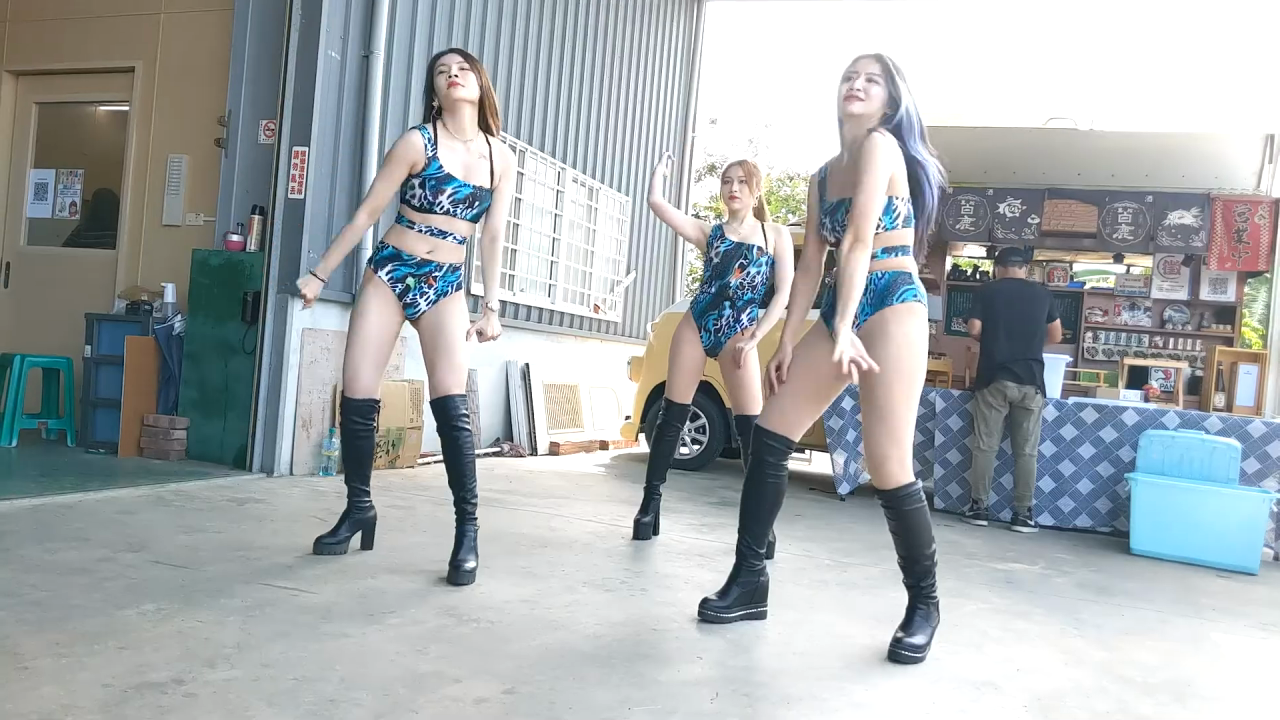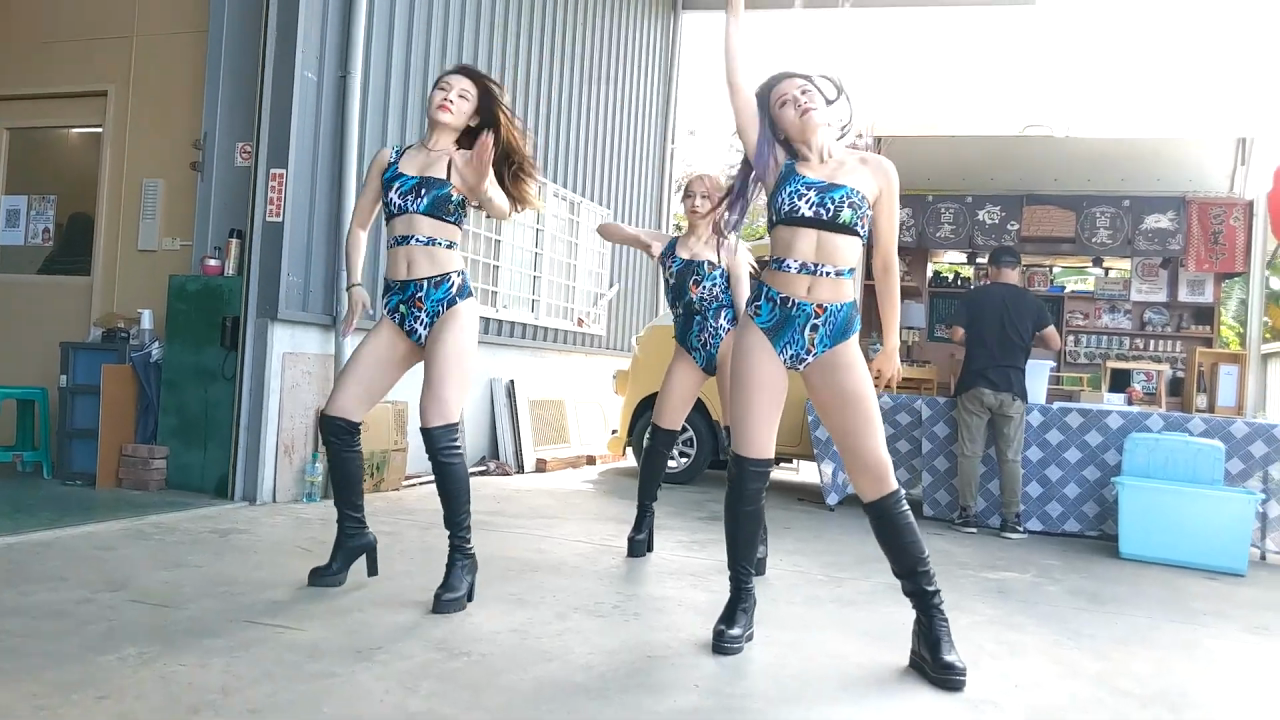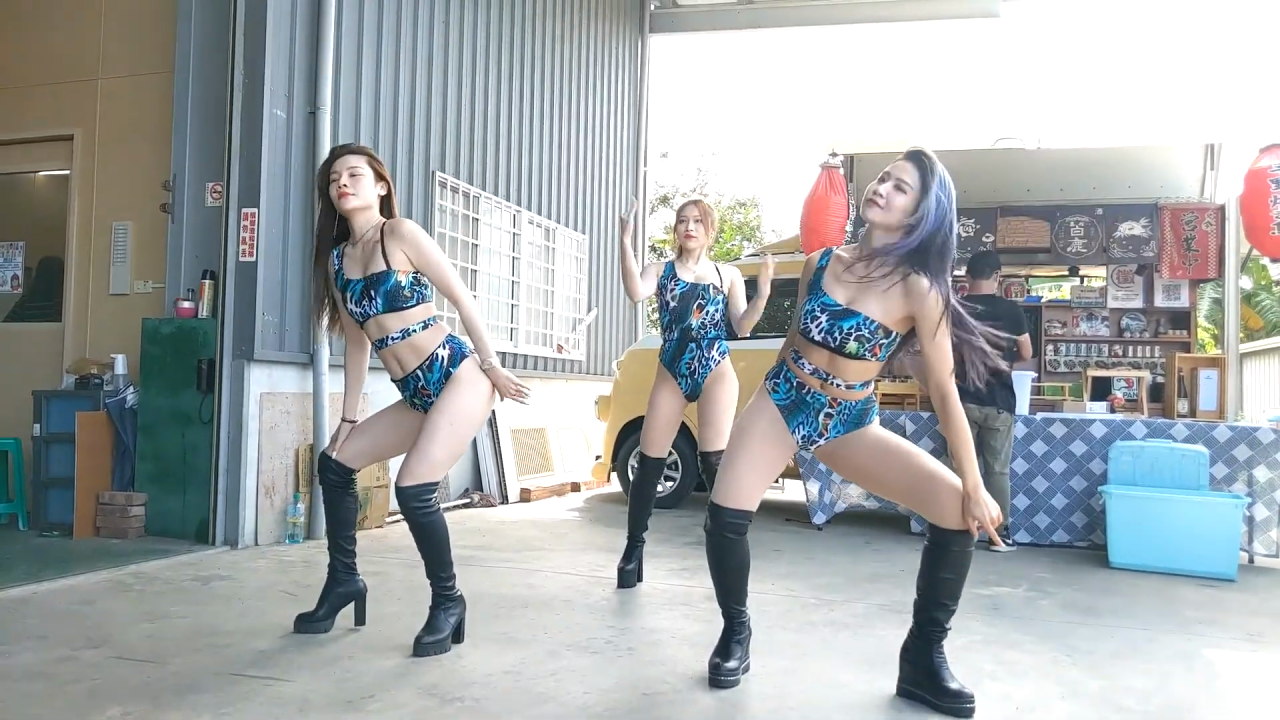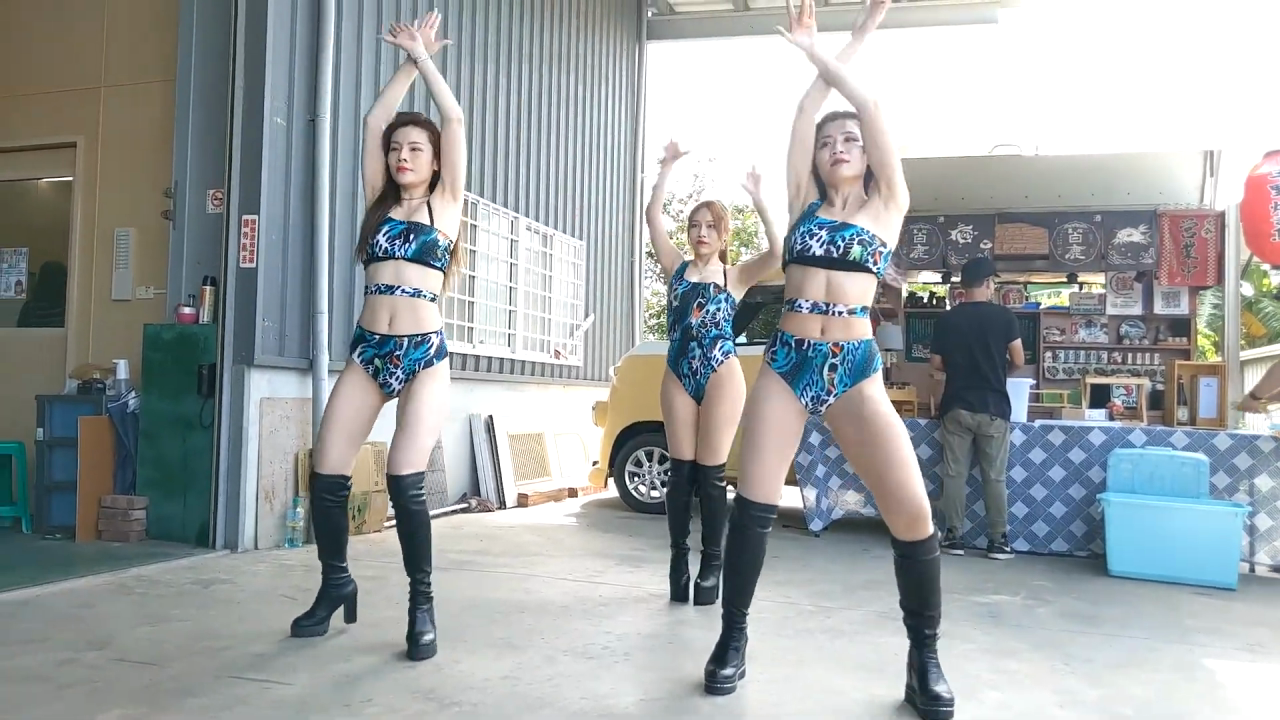
dt=1s
person 1, frame 1
left shoulder: (880, 144)
right shoulder: (830, 171)
left elbow: (863, 239)
left wrist: (845, 327)
right wrist: (787, 335)
left hip: (891, 306)
right hip: (837, 311)
left knee: (889, 466)
right knee: (769, 439)
left ankle: (923, 604)
right ankle: (748, 580)
person 1, frame 2
left shoulder: (876, 171)
right shoulder: (775, 165)
left elbow: (886, 263)
right elbow: (736, 83)
left wrist: (890, 346)
left hip: (835, 331)
right hip: (768, 322)
left knee: (876, 476)
right knee: (749, 466)
left ankle: (931, 624)
right ankle: (741, 599)
person 1, frame 3
left shoulder: (919, 289)
right shoulder: (821, 261)
left elbow: (944, 391)
left wrist: (973, 487)
left hip: (851, 422)
right hip: (782, 402)
left knee: (958, 511)
right knee: (726, 513)
left ankle: (923, 658)
right ankle: (735, 631)
person 1, frame 4
left shoulder: (886, 208)
right shoulder: (805, 203)
left elbow: (876, 114)
right elbow: (795, 125)
left hip: (854, 370)
right hip: (787, 367)
left knee: (911, 514)
right knee: (753, 506)
left ankle: (924, 659)
right ankle: (733, 639)
person 2, frame 1
left shoulder: (500, 157)
right shoulder: (414, 143)
left elbow: (493, 237)
right elbow: (368, 211)
left wrist: (491, 306)
right wrist: (319, 271)
left hip: (446, 286)
right hip: (391, 273)
left knee: (452, 408)
right knee: (357, 399)
left ankle: (467, 532)
right ankle: (358, 508)
person 2, frame 2
left shoulder: (467, 161)
right shoulder: (389, 158)
left elbow: (499, 207)
right elbow: (357, 225)
right wrist: (354, 285)
left hip: (449, 304)
right hip: (398, 306)
left knee: (440, 434)
right knee: (336, 420)
left ankle: (462, 561)
right ankle: (353, 537)
person 2, frame 3
left shoulder: (403, 234)
right shoulder: (335, 259)
left elbow: (457, 296)
right elbow: (356, 343)
left wrist: (488, 363)
right wrist: (347, 413)
left hip: (456, 378)
right hip: (416, 395)
left knee: (413, 488)
right knee: (333, 461)
left ankle: (447, 603)
right ankle: (343, 581)
person 2, frame 4
left shoulder: (447, 200)
right shoulder: (380, 202)
left elbow: (456, 126)
right elbow: (372, 128)
left wrist: (425, 58)
right wrist: (408, 67)
left hip: (425, 358)
right hip: (368, 355)
left knee: (406, 481)
right knee: (326, 476)
left ankle: (421, 602)
right ankle: (336, 583)
person 3, frame 1
left shoulder: (776, 235)
right shoulder: (708, 231)
left elbow: (783, 295)
right elbow: (658, 202)
left wrist: (755, 335)
right wrist: (661, 166)
left hip: (741, 337)
right hip: (697, 325)
left knee: (750, 425)
right knee: (672, 416)
right ankle: (649, 500)
person 3, frame 2
left shoulder: (730, 248)
right shoulder: (665, 245)
left elbow: (744, 302)
right elbow: (607, 230)
right wrist: (637, 237)
left hip: (729, 344)
right hip: (688, 350)
right knee: (660, 435)
left ankle: (755, 533)
right ankle: (643, 518)
person 3, frame 3
left shoulder: (726, 274)
right shoulder: (659, 271)
left elbow: (744, 326)
right elbow: (635, 293)
left wrist: (762, 288)
right wrist: (626, 240)
left hip: (715, 373)
right hip: (671, 375)
left knee: (714, 460)
right knee: (648, 461)
right ankle: (633, 549)
person 3, frame 4
left shoulder: (737, 276)
right shoulder: (676, 267)
left elbow: (775, 251)
right elbow: (653, 216)
left wrist: (759, 199)
right wrist: (667, 166)
left hip: (720, 377)
right hip: (678, 377)
left knee: (710, 470)
right knee: (680, 470)
left ankle: (710, 565)
right ankle: (679, 556)
person 4, frame 1
left shoulder: (987, 291)
right shoulder: (1042, 294)
left elbow: (974, 330)
right elbow: (1055, 336)
left hip: (994, 378)
right hip: (1031, 380)
left knee: (985, 446)
right knee: (1026, 451)
left ankle: (979, 507)
right ankle: (1023, 514)
person 4, frame 2
left shoulder: (973, 296)
right shoulder: (1033, 303)
left elbow: (957, 336)
right elbow: (1054, 344)
left hip: (975, 385)
right hip: (1012, 388)
left knee: (970, 452)
right knee: (1011, 457)
left ankle: (967, 515)
right ankle: (1011, 520)
person 4, frame 3
right shoulder: (1010, 309)
right elbow: (1026, 354)
left hip: (963, 400)
right hip: (999, 402)
right knee: (998, 469)
right ankle: (1000, 533)
person 4, frame 4
left shoulder: (946, 319)
right shoulder: (1004, 316)
left elbow: (936, 363)
right elbow: (1018, 361)
left hip: (956, 407)
right hip: (993, 407)
left knee: (954, 474)
right knee: (995, 477)
left ankle: (954, 536)
right ankle: (998, 540)
